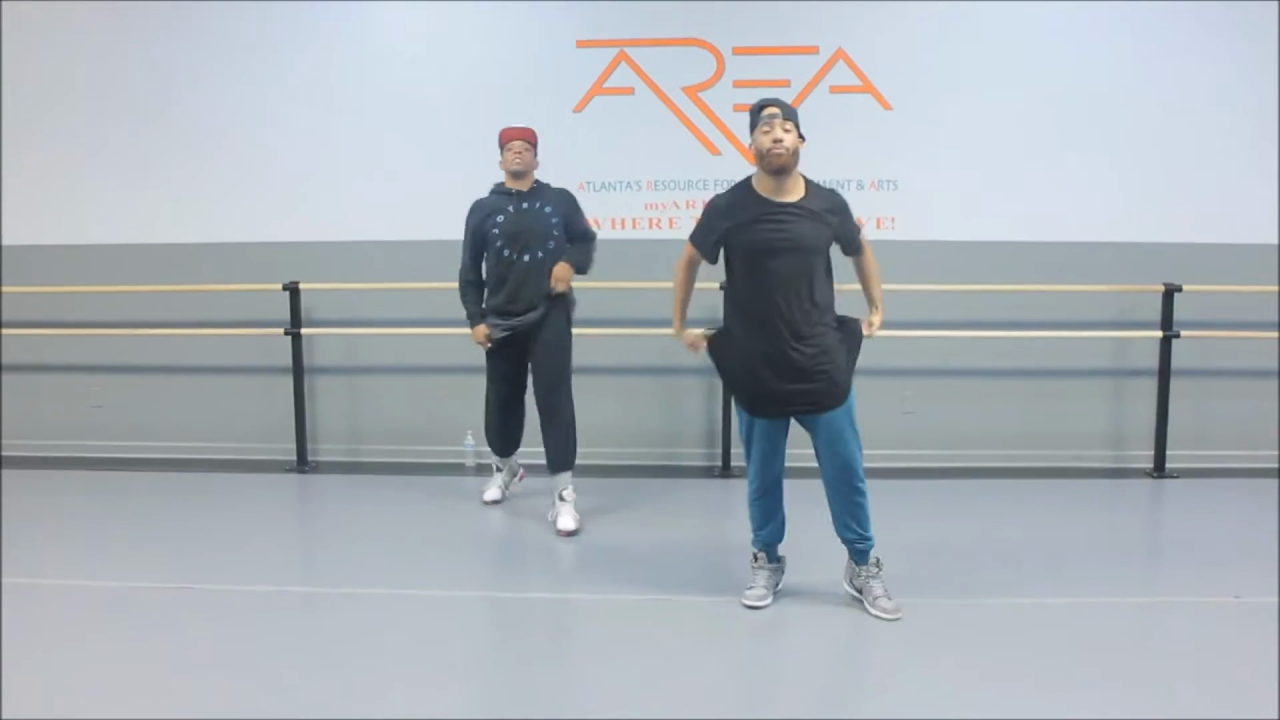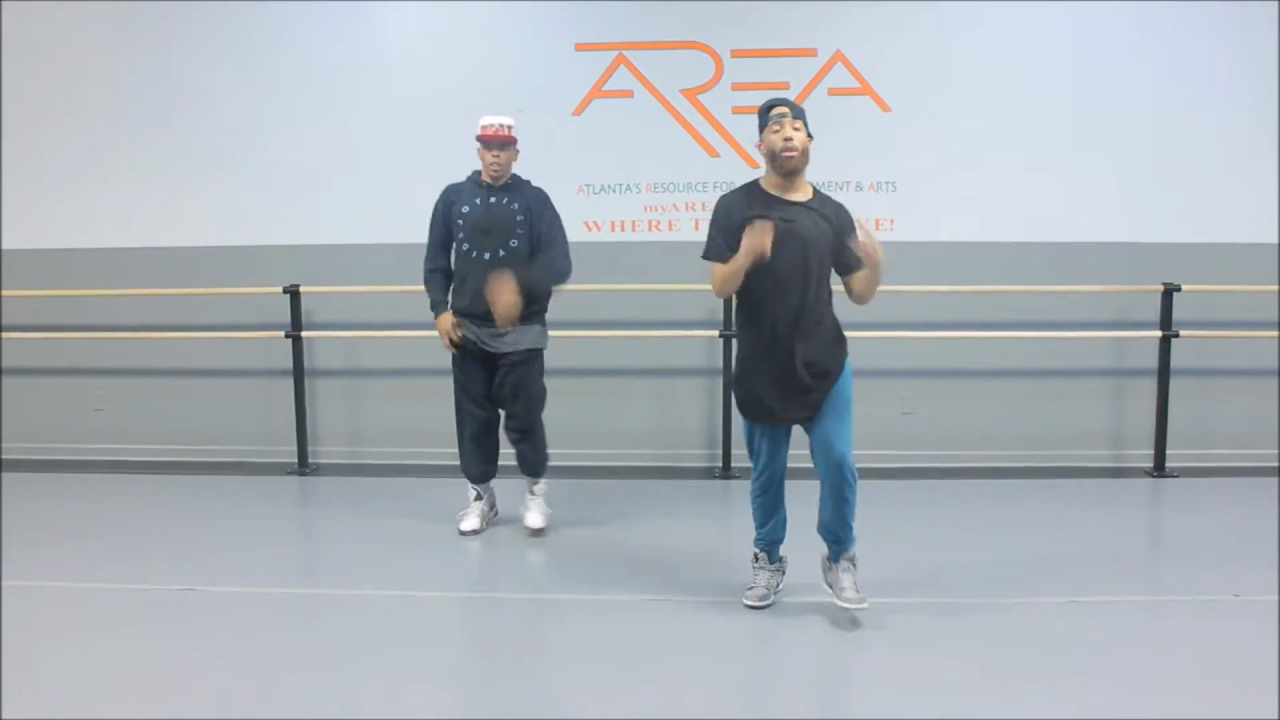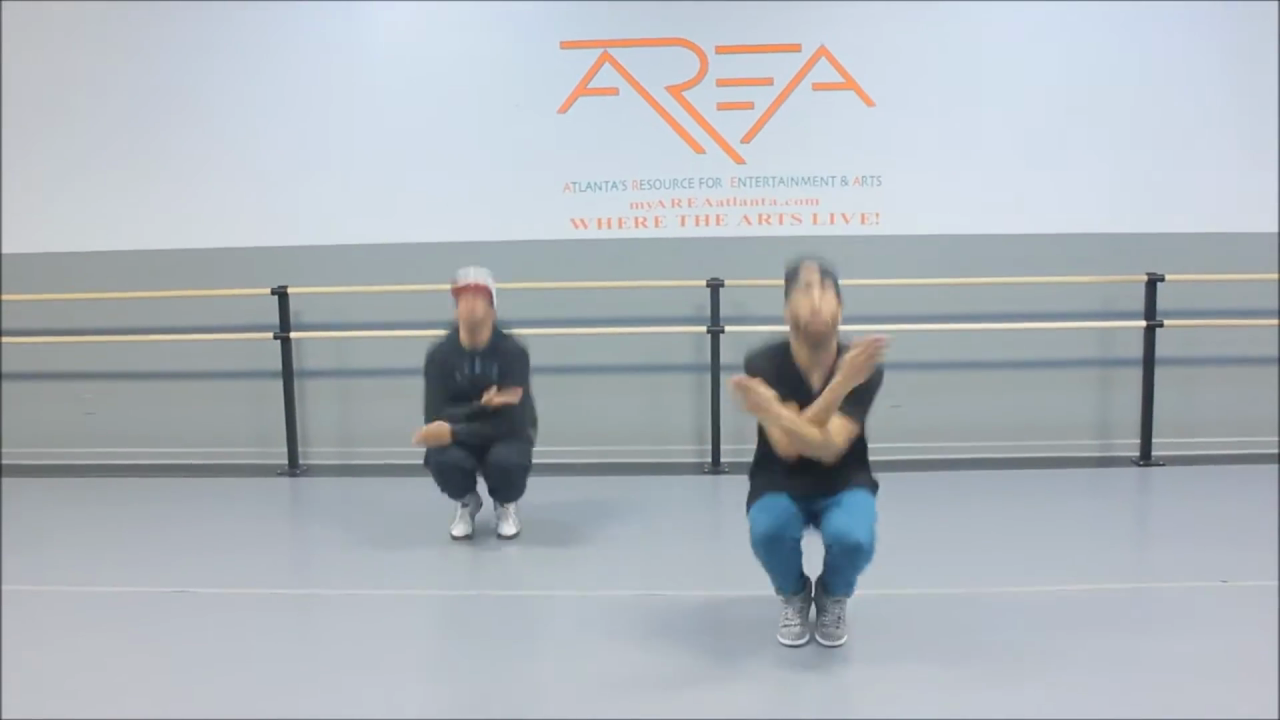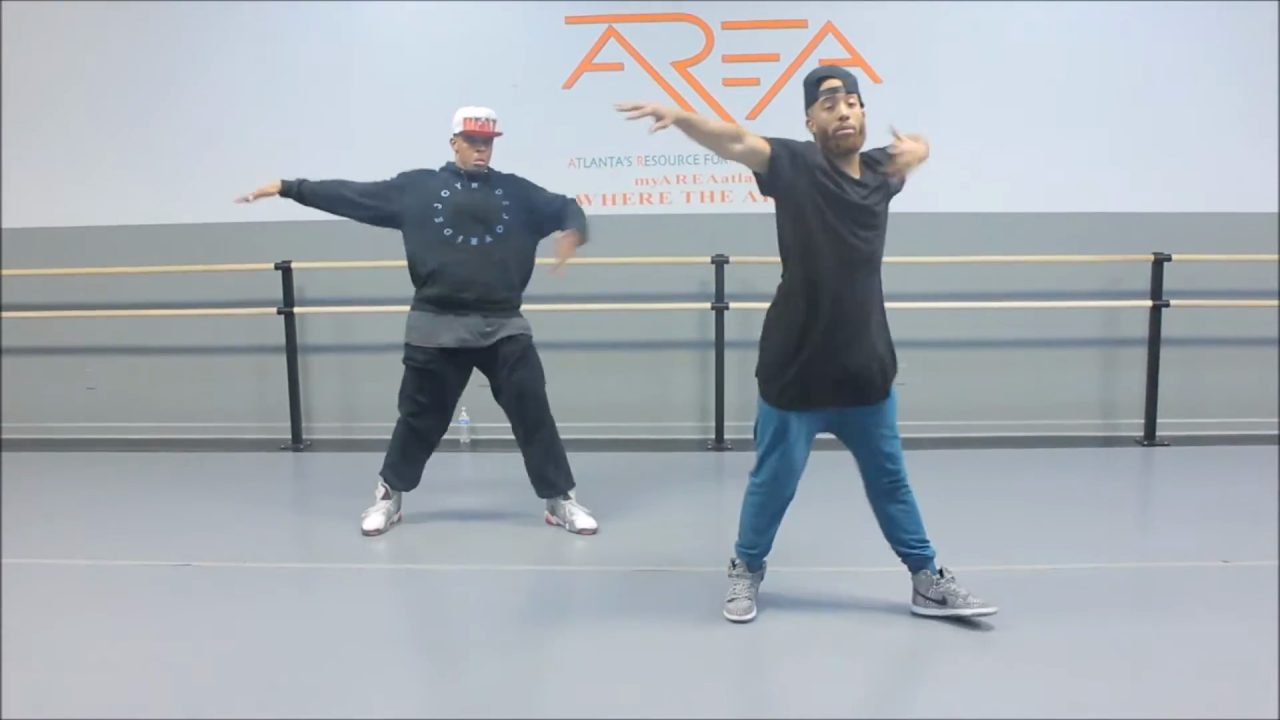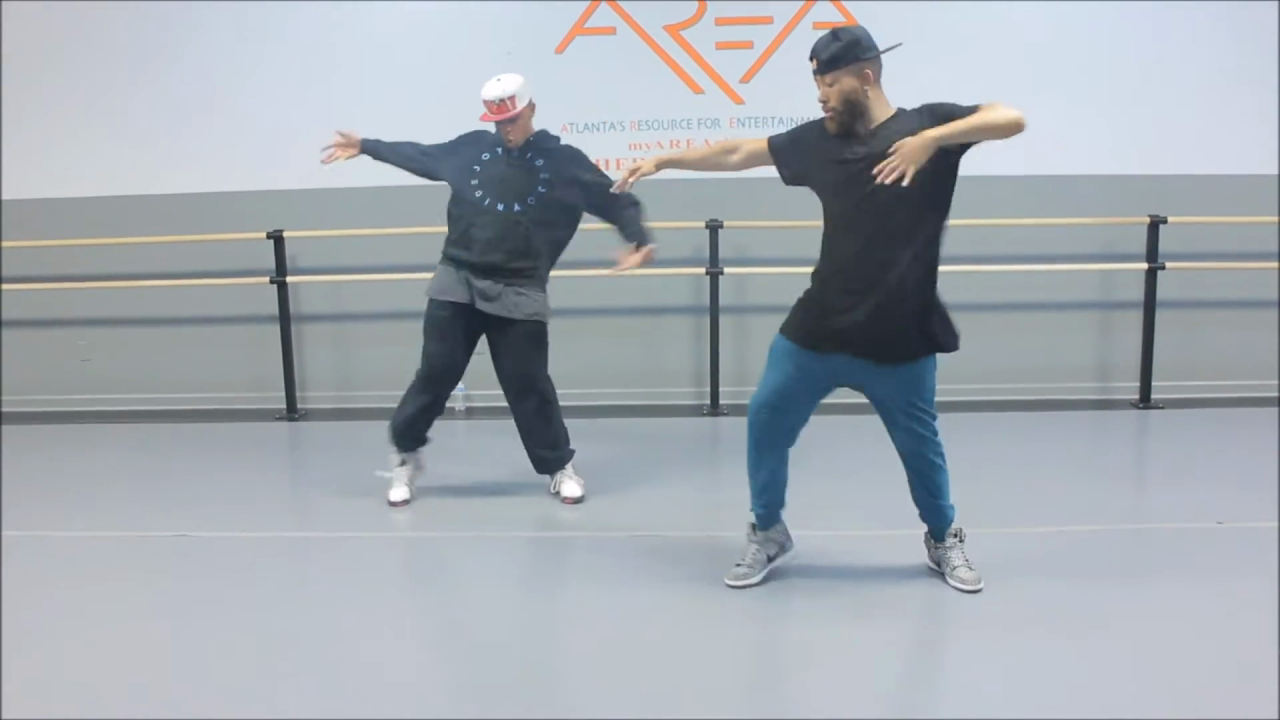
dt=1s
person 1, frame 1
left shoulder: (828, 204)
right shoulder: (727, 207)
left elbow: (859, 248)
right elbow: (691, 259)
left wrist: (876, 307)
right wrist: (681, 326)
left hip: (822, 363)
right hip: (754, 367)
left knee: (845, 468)
right knee: (763, 472)
left ankle: (863, 566)
right ankle: (766, 562)
person 1, frame 2
left shoulder: (832, 212)
right shoulder: (735, 205)
left elbow: (861, 294)
right elbow: (721, 285)
left wrist: (872, 262)
right wrist: (746, 255)
left hip: (825, 363)
right hip: (762, 368)
left knee: (838, 465)
right knee: (767, 471)
left ankle: (839, 559)
right ankle: (768, 560)
person 1, frame 3
left shoulder: (865, 368)
right shoulder: (762, 366)
left elbow: (829, 450)
right elbow: (787, 444)
right wrist: (839, 387)
left hip: (843, 482)
right hip: (780, 483)
left knee: (853, 539)
right knee: (769, 531)
left ankle: (833, 597)
right ankle: (794, 595)
person 1, frame 4
left shoulder: (879, 168)
right shoulder: (796, 163)
left elbow: (913, 148)
right elbow: (735, 142)
left wrist: (914, 150)
right wrist: (675, 115)
left hip: (867, 363)
right hip: (798, 365)
left knee: (889, 477)
right knee: (775, 478)
left ankle: (928, 581)
right ankle: (747, 571)
person 1, frame 5
left shoulder: (928, 120)
right shoulder: (817, 139)
left elbow: (1012, 119)
right elbow: (738, 153)
left wrist: (931, 139)
right wrist: (664, 160)
left hip: (901, 332)
right hip: (821, 322)
left knee: (920, 443)
right knee: (767, 414)
left ankle: (943, 541)
right ankle: (767, 532)
person 2, frame 1
left shoulder: (561, 201)
right shoulder: (483, 209)
left elbow: (586, 242)
right elbow: (470, 270)
left wrist: (571, 263)
right wrist: (476, 319)
left hip: (551, 316)
right hip: (503, 320)
left knee: (554, 399)
right knee: (503, 399)
left ankle: (564, 493)
right ankle: (505, 466)
person 2, frame 2
left shoulder: (534, 198)
right shoulder: (454, 196)
left elbow: (558, 262)
right elbow: (436, 259)
left wrist: (521, 288)
right wrist: (440, 308)
left hip: (521, 329)
right hip: (469, 329)
left knee: (524, 414)
right knee: (474, 416)
left ankle: (535, 492)
right ankle: (481, 497)
person 2, frame 3
left shoulder: (512, 354)
right shoulder: (440, 356)
left elbow: (512, 424)
right elbow: (437, 419)
left wrist: (452, 431)
right wrist: (481, 405)
left hip: (503, 434)
right hip: (455, 434)
left knee: (508, 461)
right knee: (444, 462)
left ankle: (505, 505)
right ankle: (467, 502)
person 2, frame 4
left shoulder: (515, 190)
right shoulder: (417, 187)
left elbow: (565, 210)
right elbow: (352, 196)
left wrist: (573, 231)
right wrist: (287, 188)
left hip: (504, 325)
right hip: (437, 324)
left knee: (532, 411)
right knee: (420, 416)
left ankle: (560, 499)
right ankle: (389, 496)
person 2, frame 5
left shoulder: (563, 160)
right shoulder: (473, 147)
left elbow: (615, 202)
right elbow: (424, 157)
left wrist: (638, 240)
right wrist: (366, 147)
left hip: (520, 291)
right hip: (458, 282)
left knee: (529, 385)
right knee: (436, 372)
left ankle: (559, 467)
right ankle: (405, 456)
